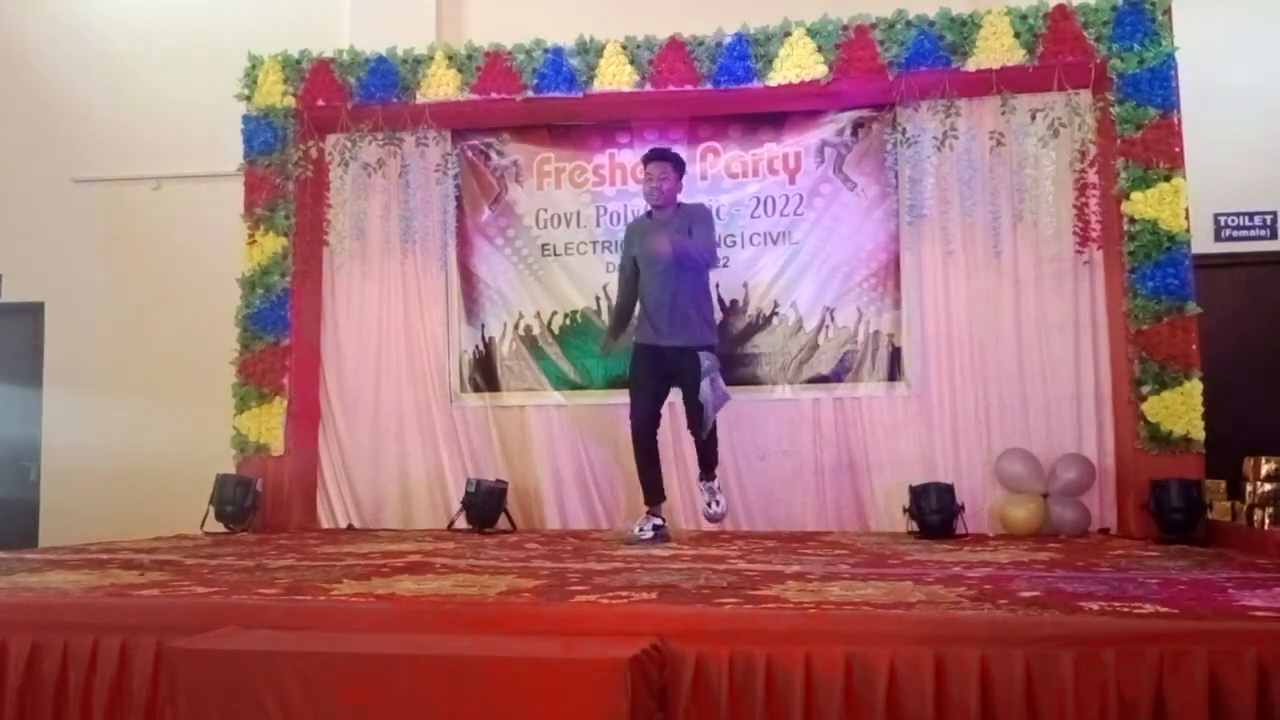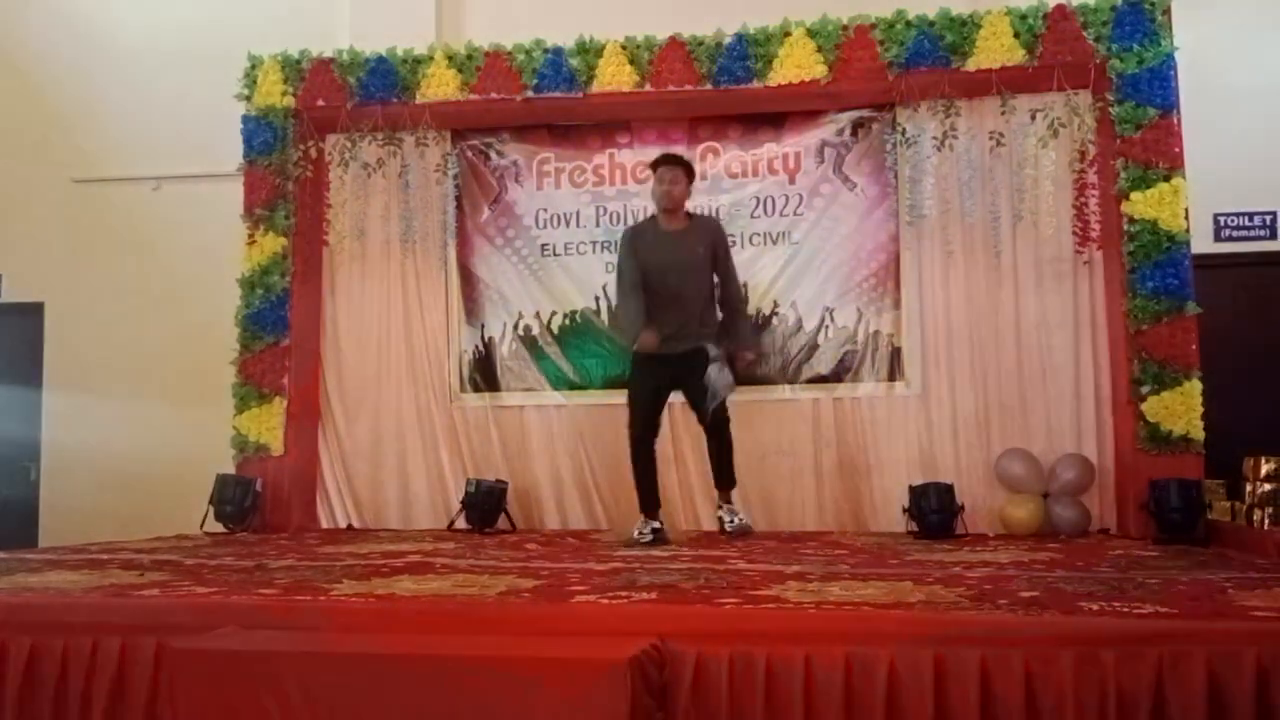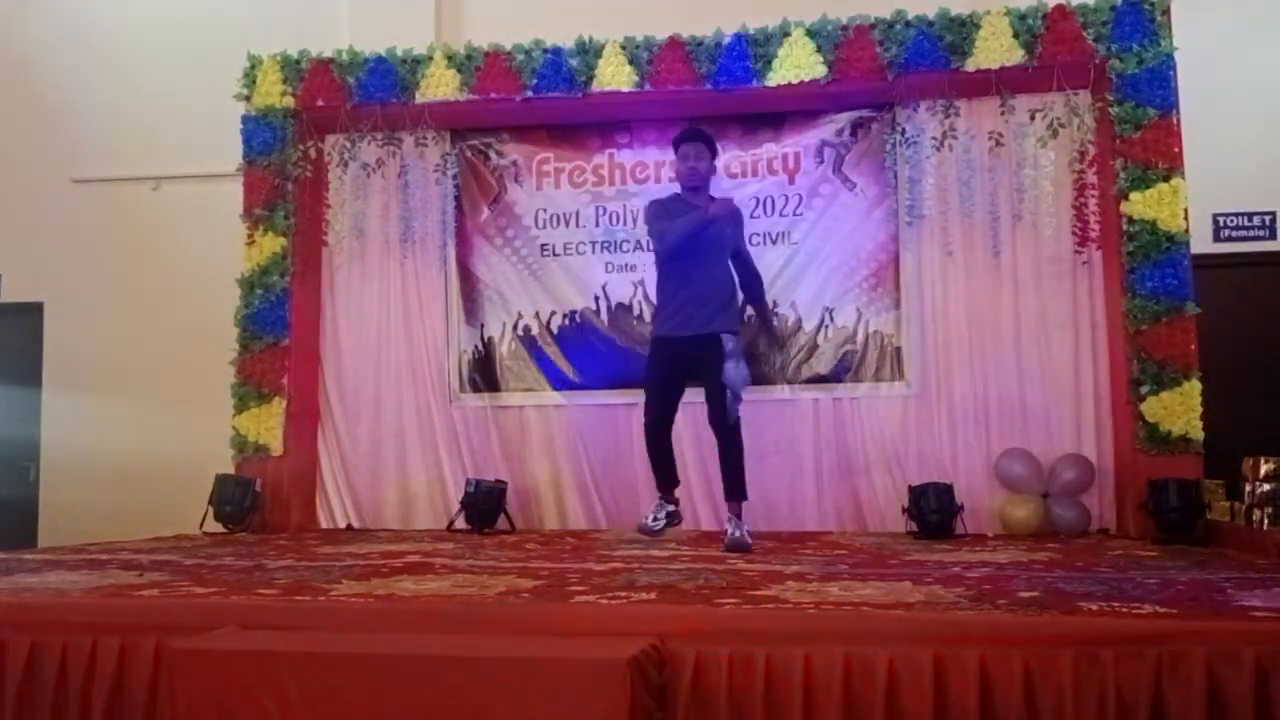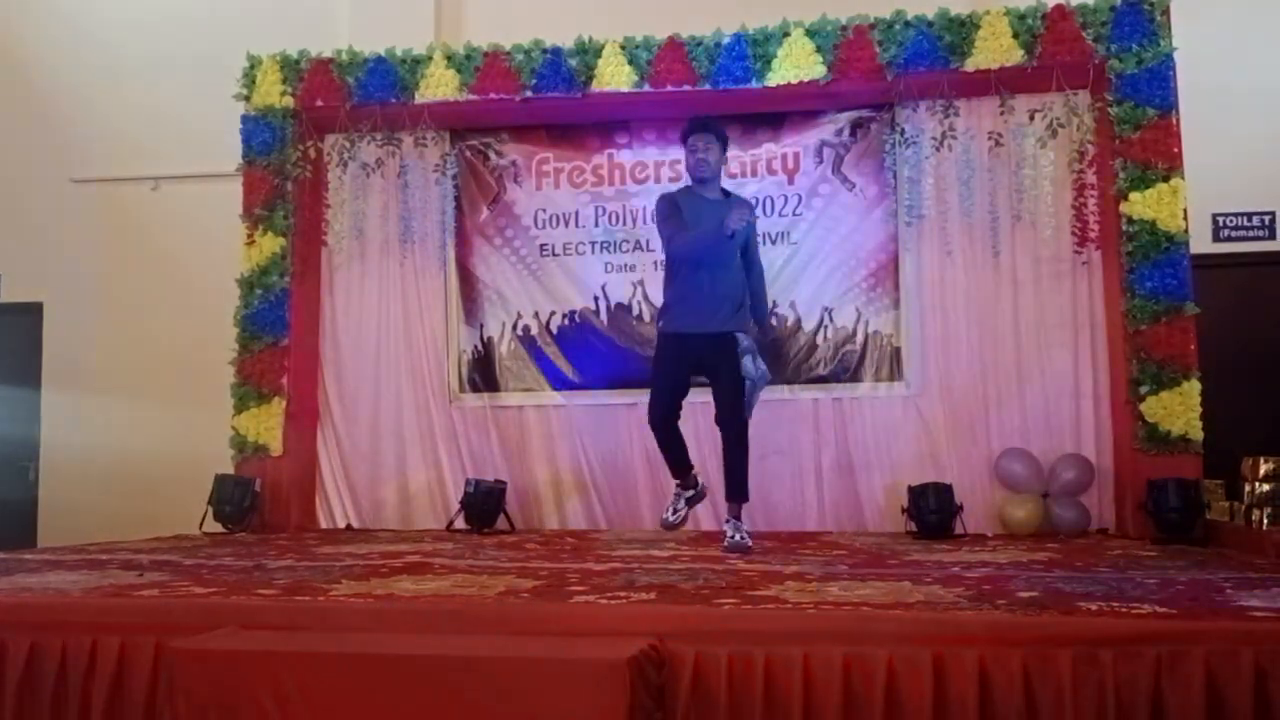
dt=0.2s
person 1, frame 1
left shoulder: (698, 216)
right shoulder: (633, 231)
left elbow: (707, 256)
left wrist: (672, 247)
right wrist: (616, 328)
left hip: (694, 343)
right hip: (648, 345)
left knee: (702, 423)
right knee: (642, 424)
left ankle: (708, 480)
right ankle: (653, 514)
person 1, frame 2
left shoulder: (710, 230)
right shoulder: (636, 236)
left elbow: (730, 286)
right elbow: (627, 289)
left wrist: (742, 341)
right wrist: (638, 330)
left hip: (698, 349)
right hip: (651, 353)
left knee: (716, 422)
right knee: (640, 434)
left ankle: (727, 505)
right ankle: (651, 521)
person 1, frame 3
left shoulder: (731, 211)
right shoulder: (661, 209)
left elbow: (747, 268)
right elbow: (667, 242)
left wrist: (766, 319)
right wrist: (706, 214)
left hip: (719, 335)
right hip: (670, 335)
left knee: (725, 422)
right knee: (656, 422)
left ankle: (735, 518)
right ankle: (666, 500)
person 1, frame 4
left shoulder: (741, 208)
right shoulder: (671, 203)
left elbow: (752, 270)
right elbow: (677, 249)
left wrist: (760, 320)
right wrist: (724, 227)
left hip: (728, 333)
right hip: (678, 332)
left knee: (732, 421)
right knee: (661, 414)
left ankle: (734, 519)
right ankle: (687, 485)
